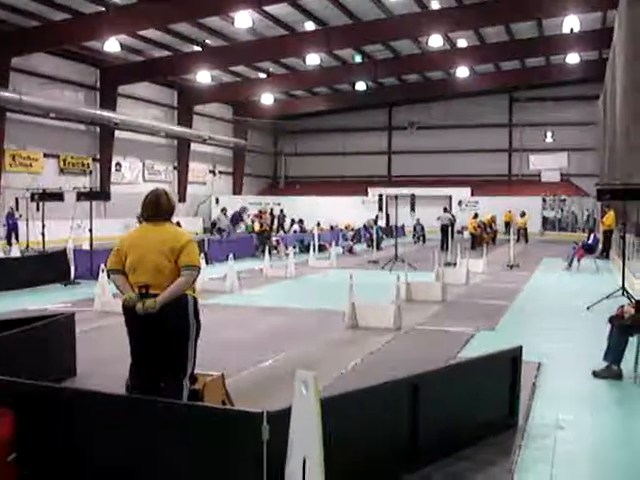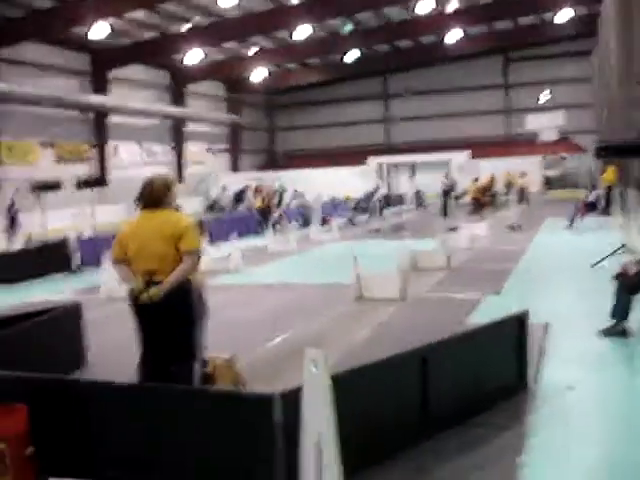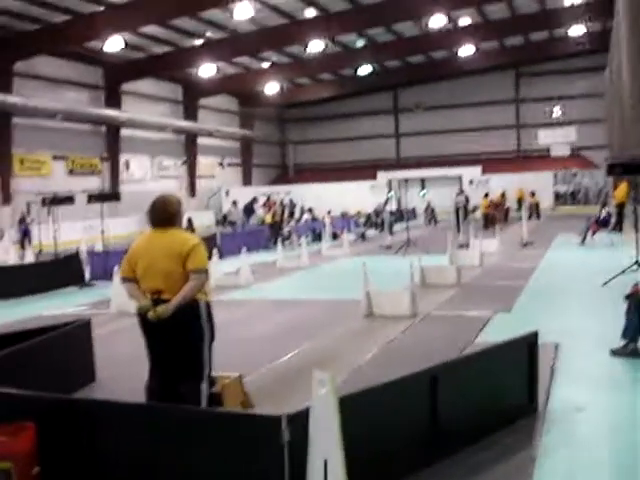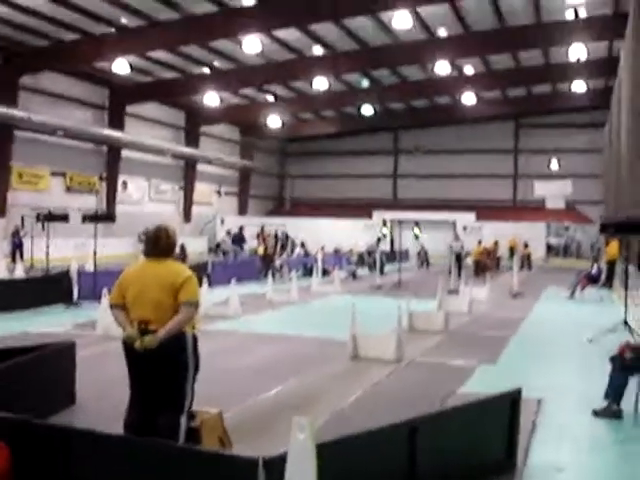
dt=0.5s
person 1, frame 1
left shoulder: (128, 238)
right shoulder: (181, 238)
left elbow: (114, 270)
right elbow: (189, 275)
left wrist: (130, 294)
right wrist: (160, 300)
left hip: (137, 308)
right hip: (174, 308)
left knee: (140, 367)
right knee: (177, 370)
person 1, frame 2
left shoulder: (129, 227)
right shoulder: (181, 222)
left elbow: (119, 260)
right elbow: (191, 260)
left wrist: (135, 283)
right wrist: (166, 286)
left hip: (144, 296)
right hip: (177, 293)
left knee: (152, 350)
right knee: (185, 352)
person 1, frame 3
left shoulder: (138, 245)
right shoulder: (189, 241)
left elbow: (127, 279)
right elbow: (198, 279)
left wrist: (142, 301)
right wrist: (172, 305)
left hip: (151, 314)
right hip: (187, 312)
left knee: (160, 370)
right knee: (194, 372)
person 1, frame 4
left shoulder: (129, 272)
right shoulder: (182, 274)
left elbow: (116, 306)
right elbow: (188, 312)
left wrist: (129, 329)
right wrist: (159, 336)
left hip: (136, 344)
right hip: (173, 344)
left knee: (139, 400)
right knee: (174, 404)
